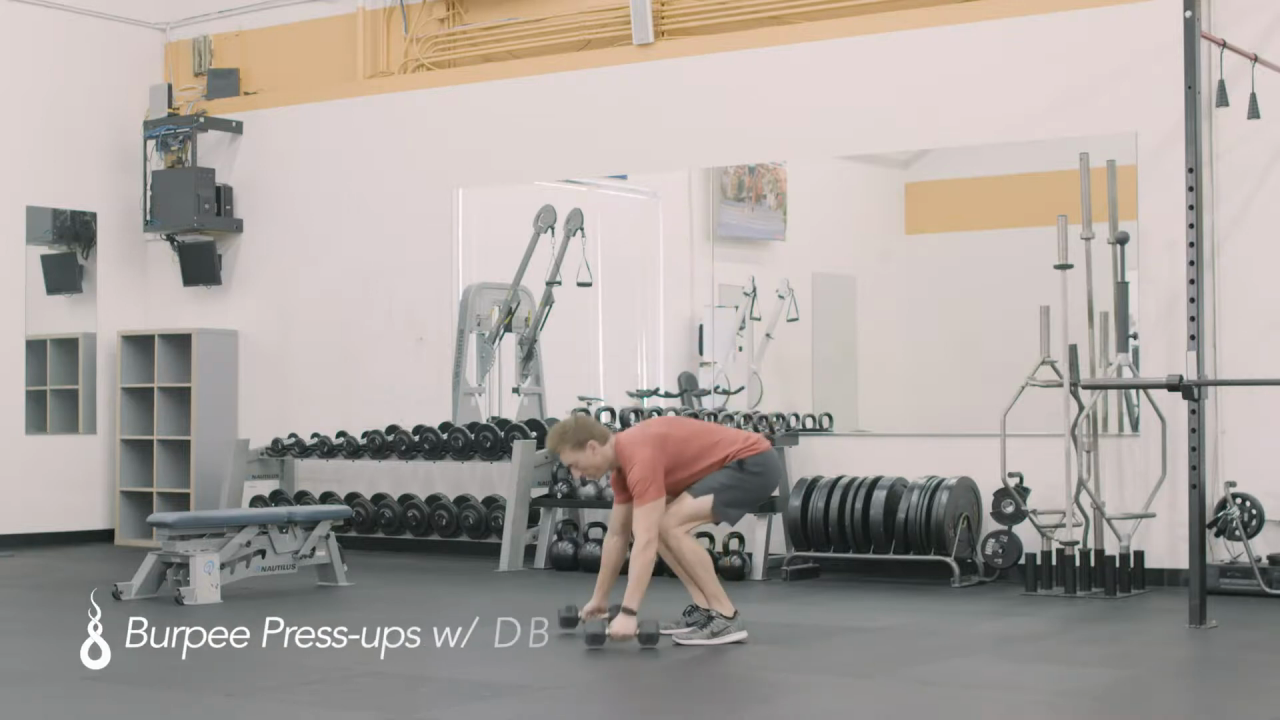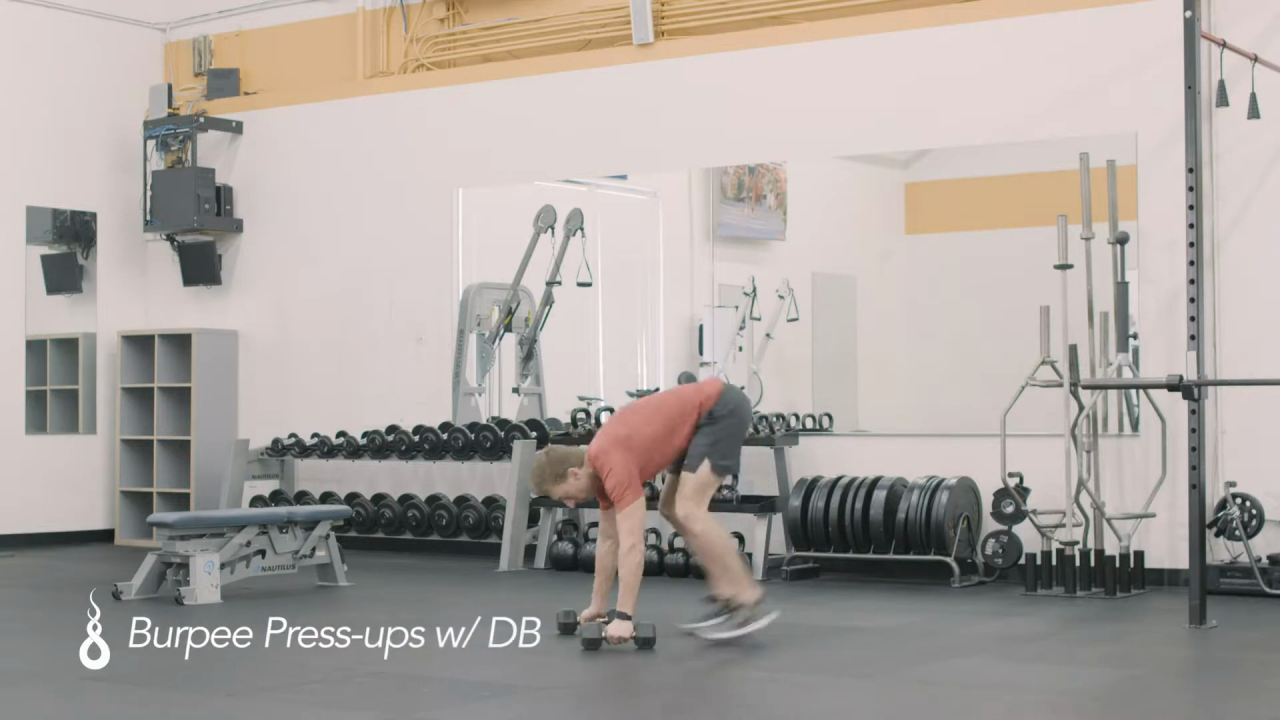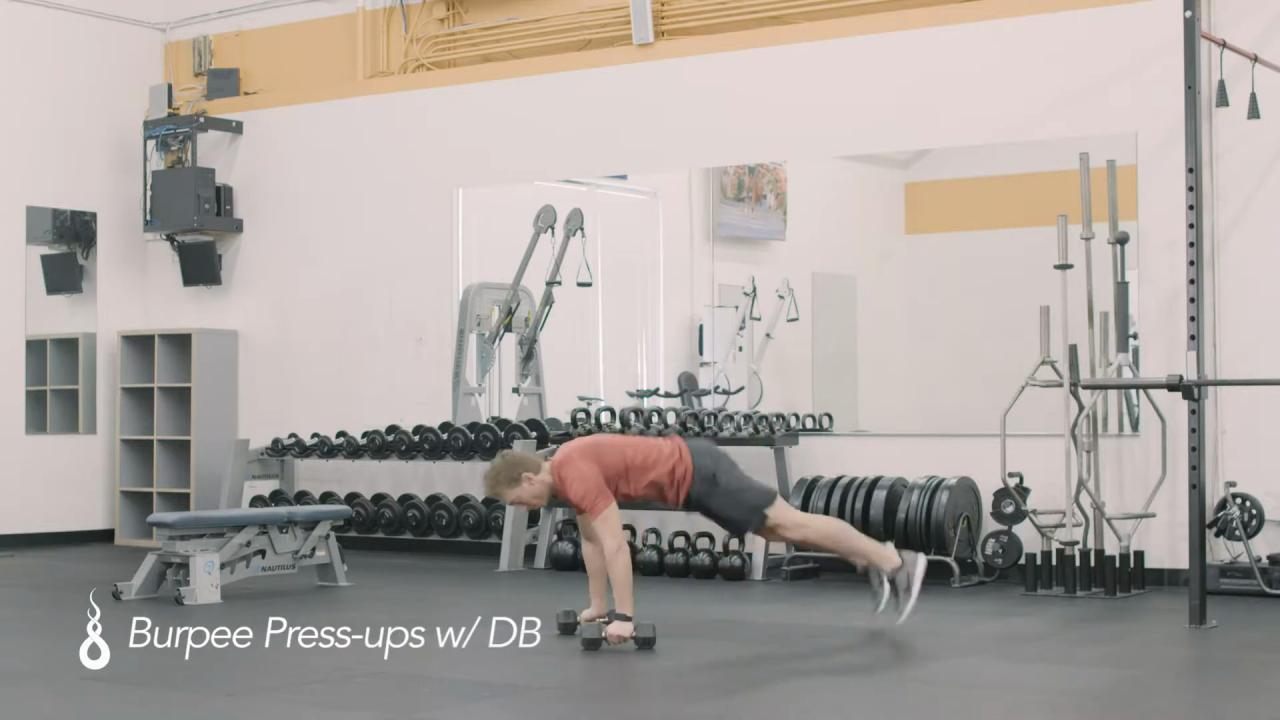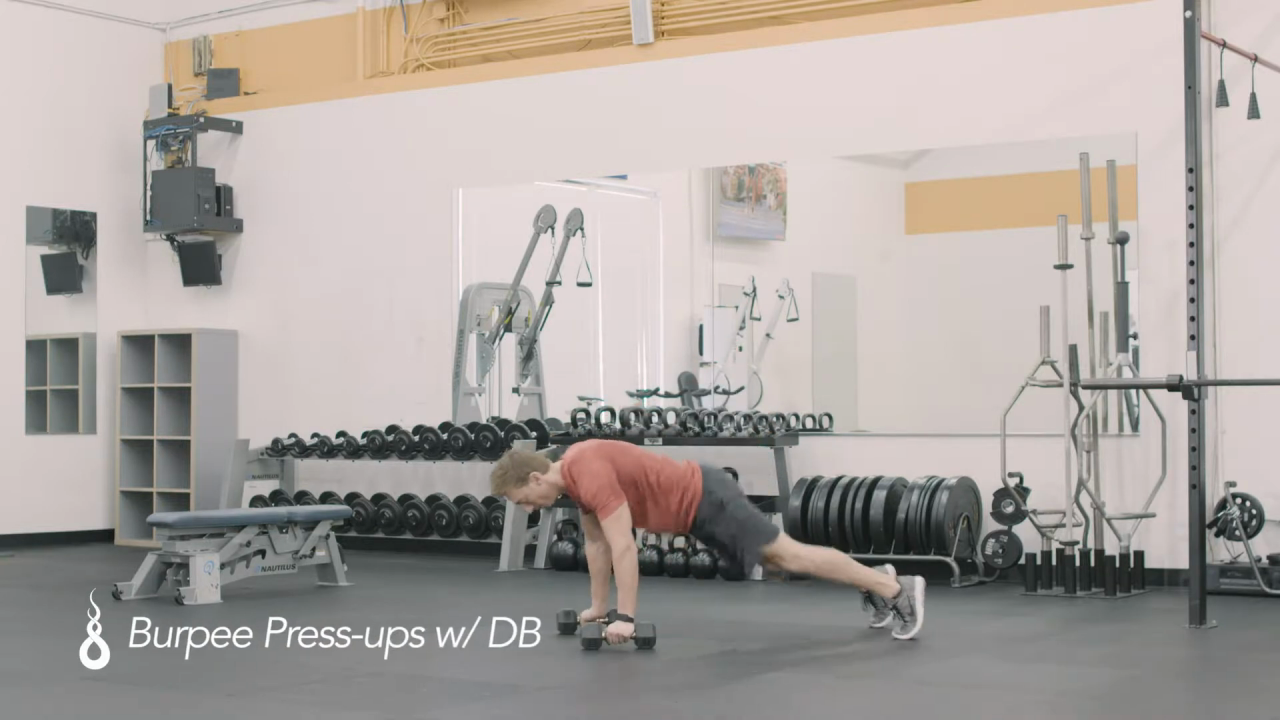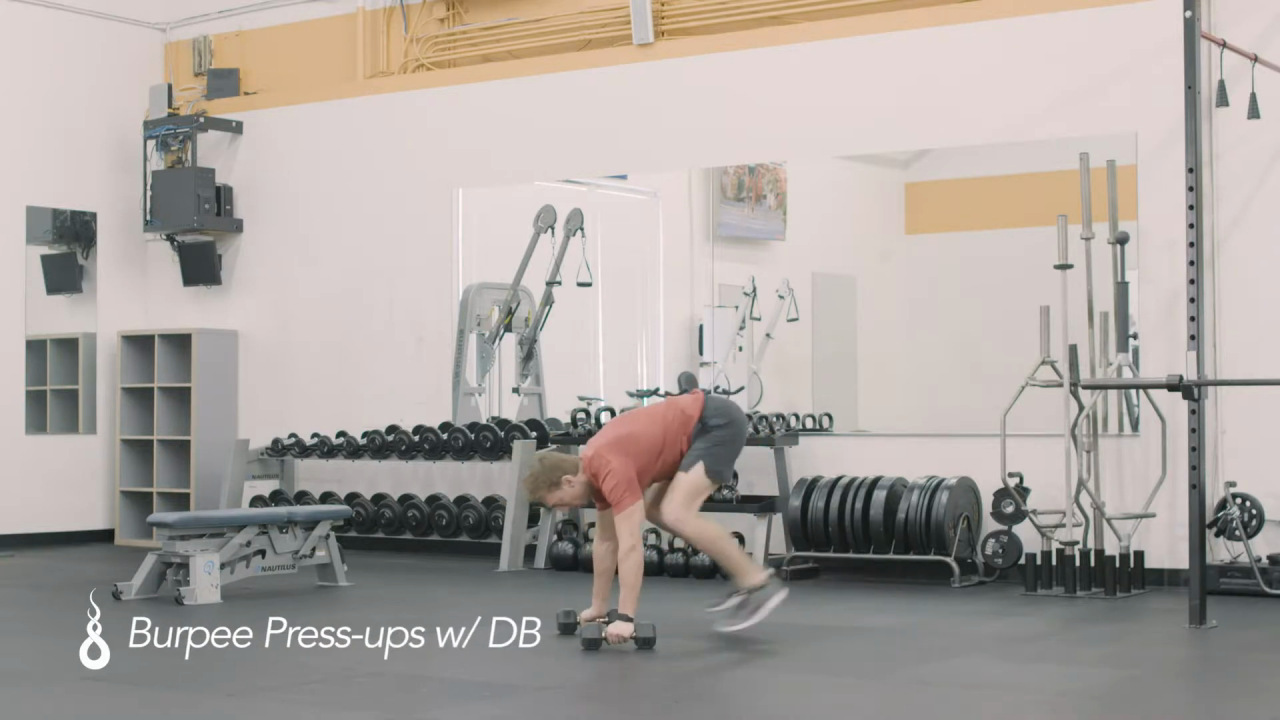
dt=0.3s
person 1, frame 1
left shoulder: (639, 458)
right shoulder: (623, 462)
left elbow: (645, 542)
right elbow: (617, 535)
left wrist: (628, 612)
right wrist: (599, 597)
left hip: (753, 464)
right hip: (741, 464)
left knee: (669, 525)
right knee: (659, 525)
left ankle: (725, 617)
right ankle: (704, 608)
person 1, frame 2
left shoulder: (614, 465)
right shoulder: (592, 468)
left elbow: (631, 543)
right elbow: (609, 537)
left wrist: (624, 616)
right wrist: (596, 605)
left hip: (723, 409)
right hip: (704, 415)
left knee: (687, 511)
right knee: (672, 509)
left ankle: (749, 603)
right ankle: (726, 598)
person 1, frame 3
left shoulder: (575, 476)
right shoulder: (565, 470)
left elbow: (615, 546)
right elbow: (592, 541)
left wrist: (623, 618)
right wrist: (597, 605)
left hip: (696, 471)
right hip: (690, 469)
left knee: (790, 524)
right knee: (777, 530)
left ankle: (896, 564)
right ankle: (876, 560)
person 1, frame 4
left shoulder: (587, 474)
right shoulder: (573, 473)
left elbow: (623, 547)
right elbow: (597, 542)
left wrist: (624, 617)
right wrist: (599, 607)
left hip: (705, 499)
right hip: (693, 501)
left knee: (788, 555)
right knee: (781, 556)
left ankle: (897, 588)
right ankle: (877, 580)
person 1, frame 5
left shoulder: (612, 469)
right shoulder: (590, 470)
left elbow: (631, 544)
right elbow: (605, 539)
left wrist: (625, 617)
right wrist: (597, 605)
left hip: (718, 420)
right hip: (696, 425)
left knee: (675, 513)
right knee: (655, 511)
left ankle: (756, 583)
right ankle: (746, 579)
